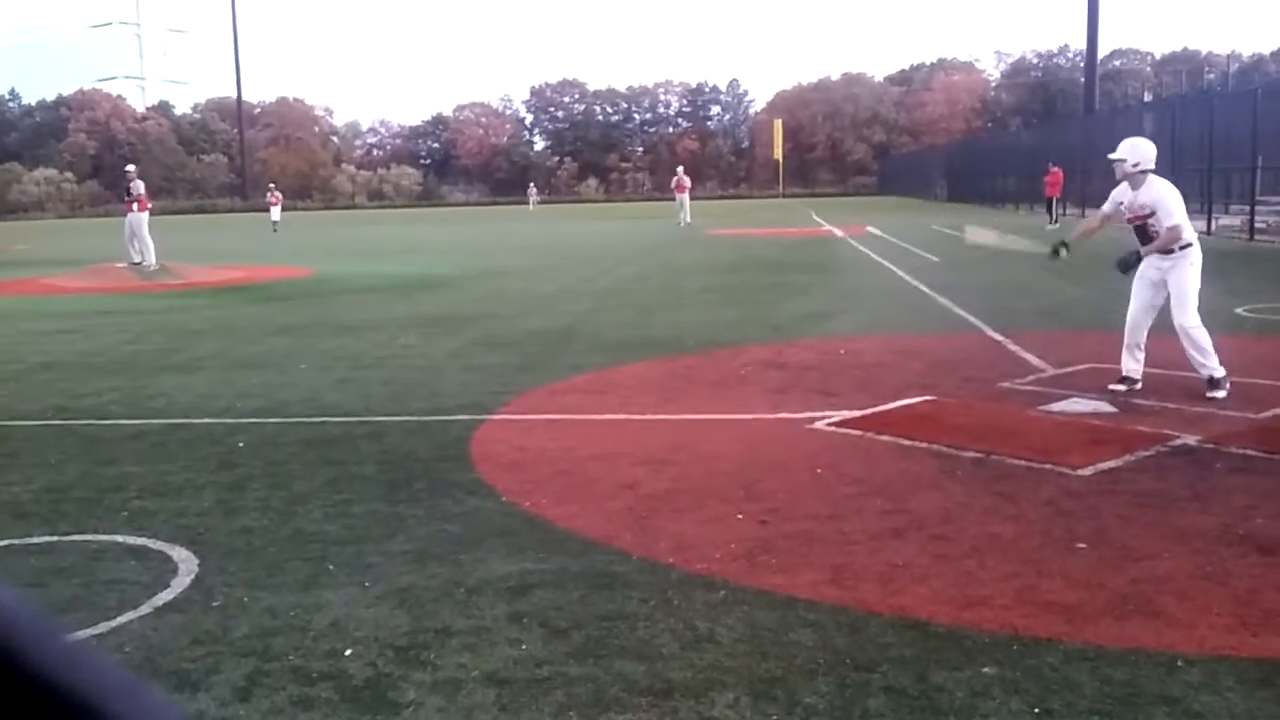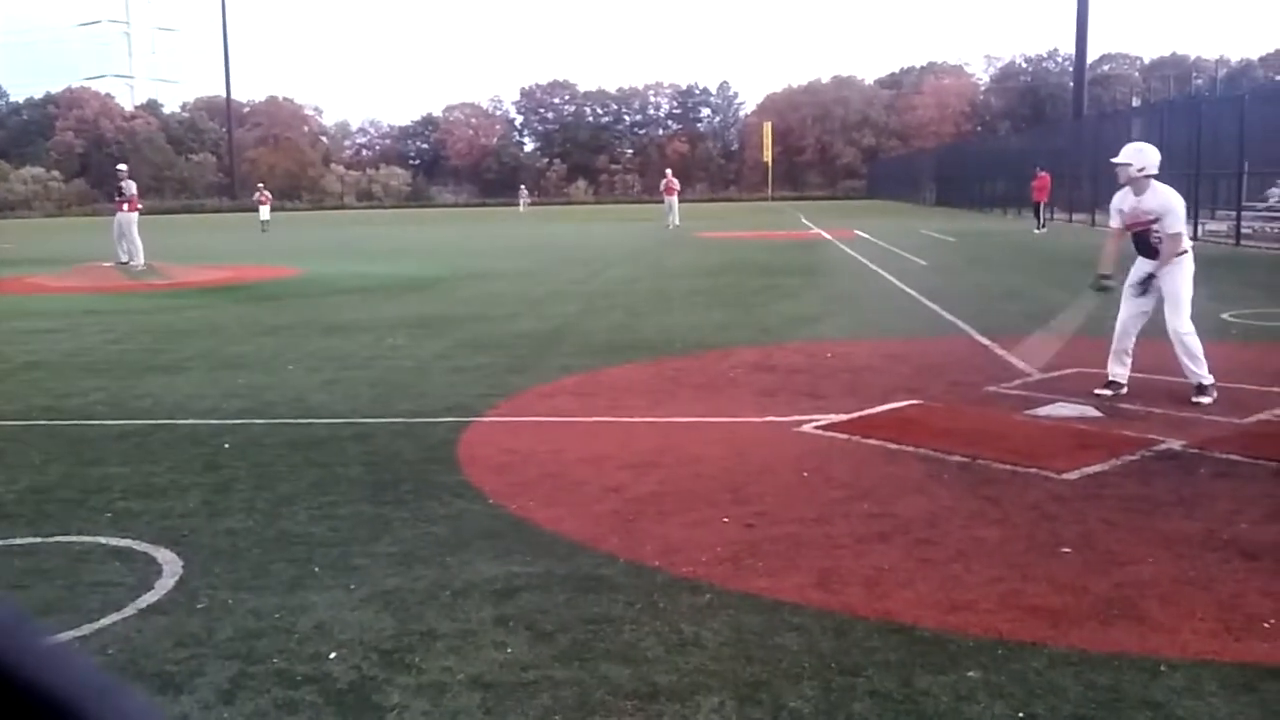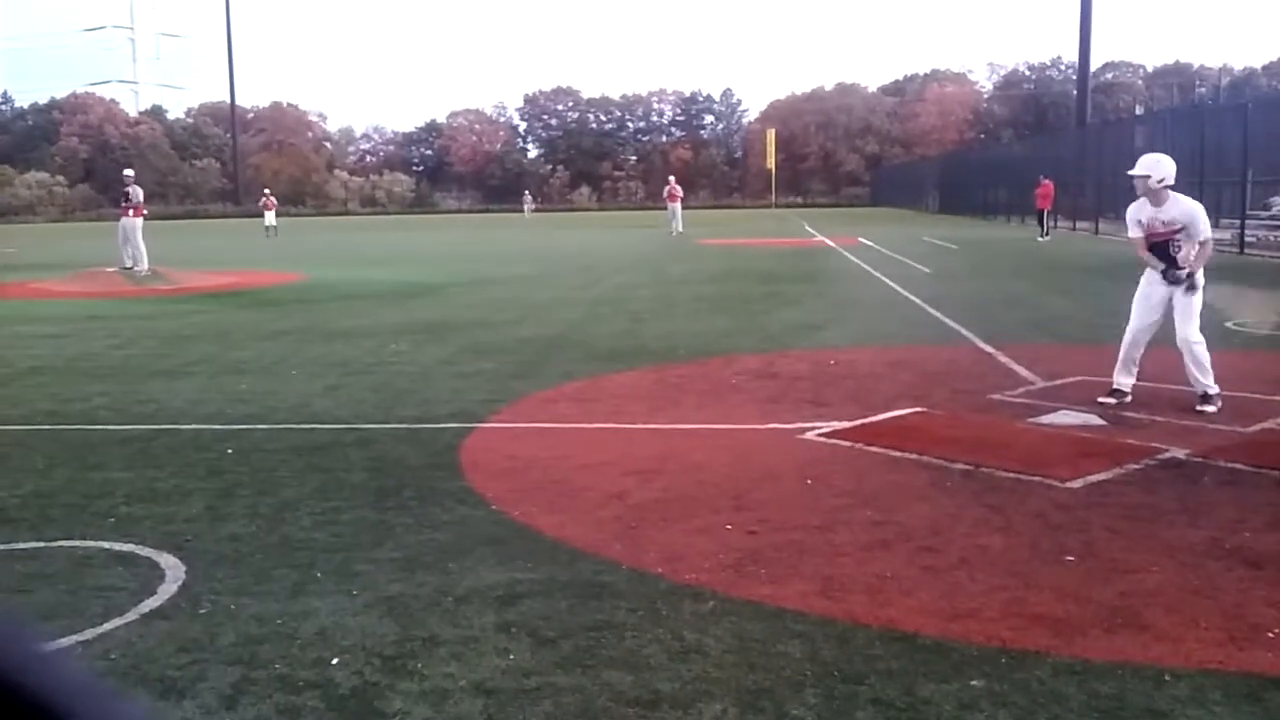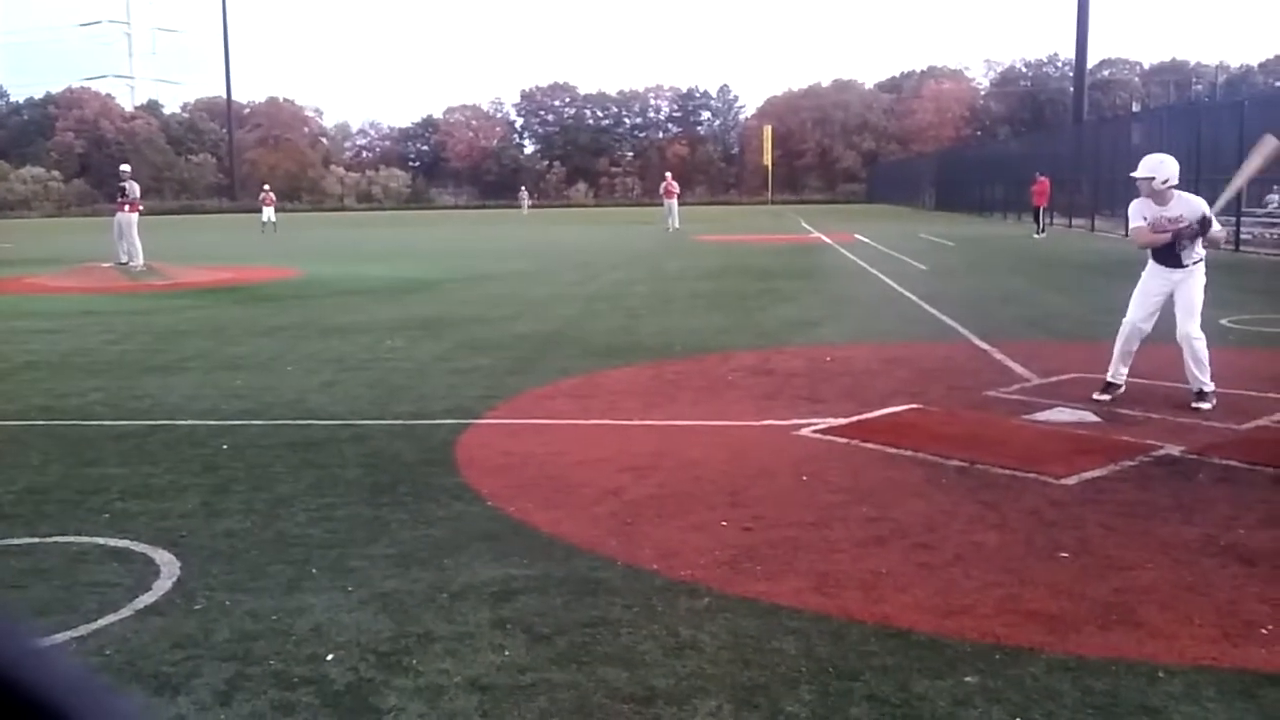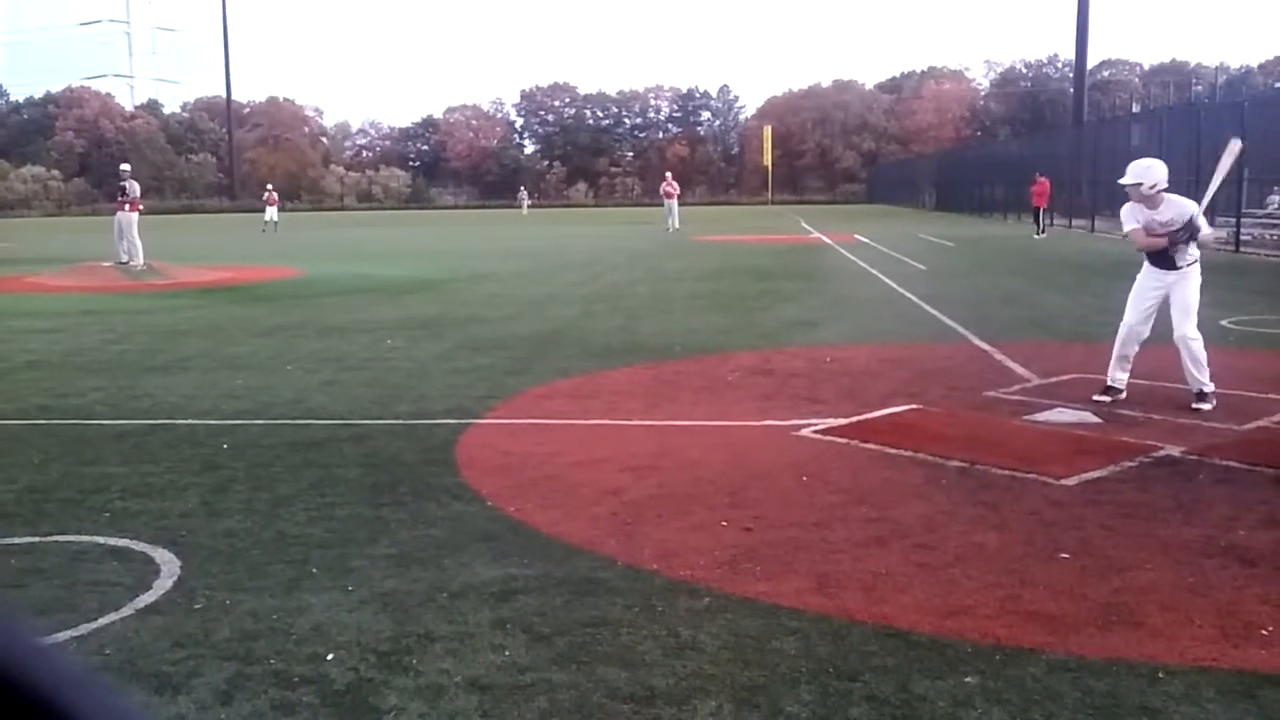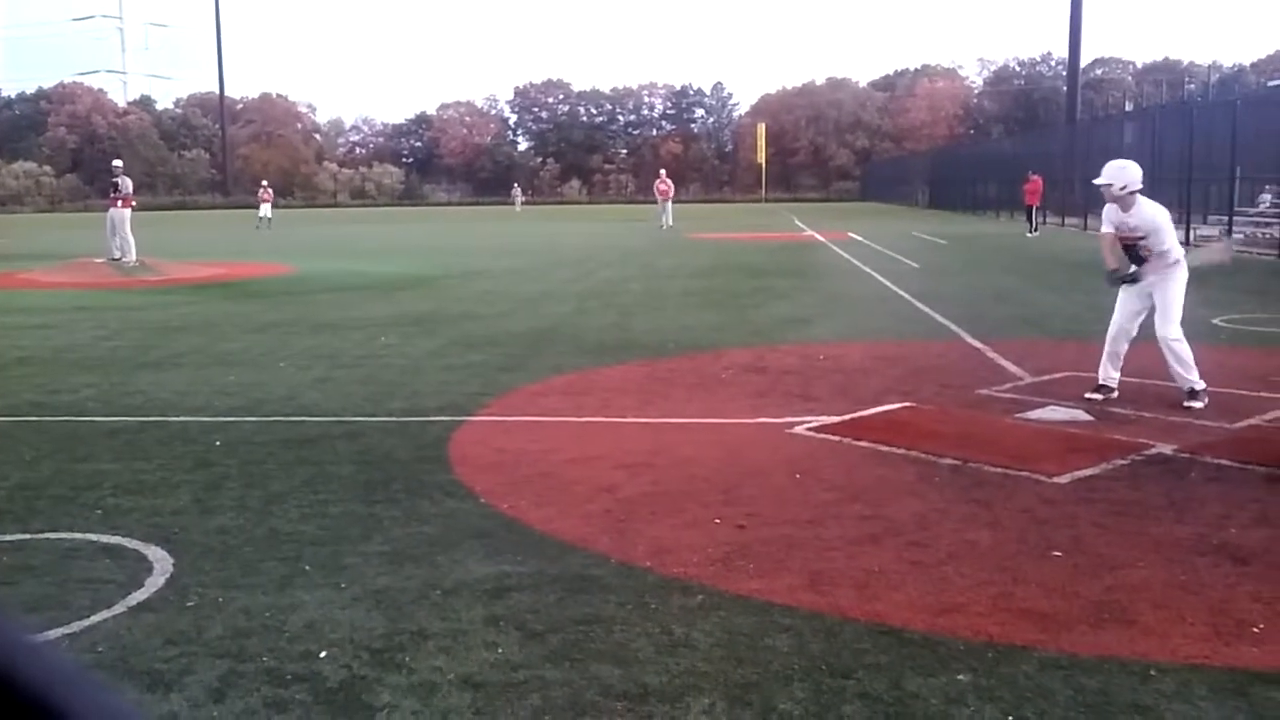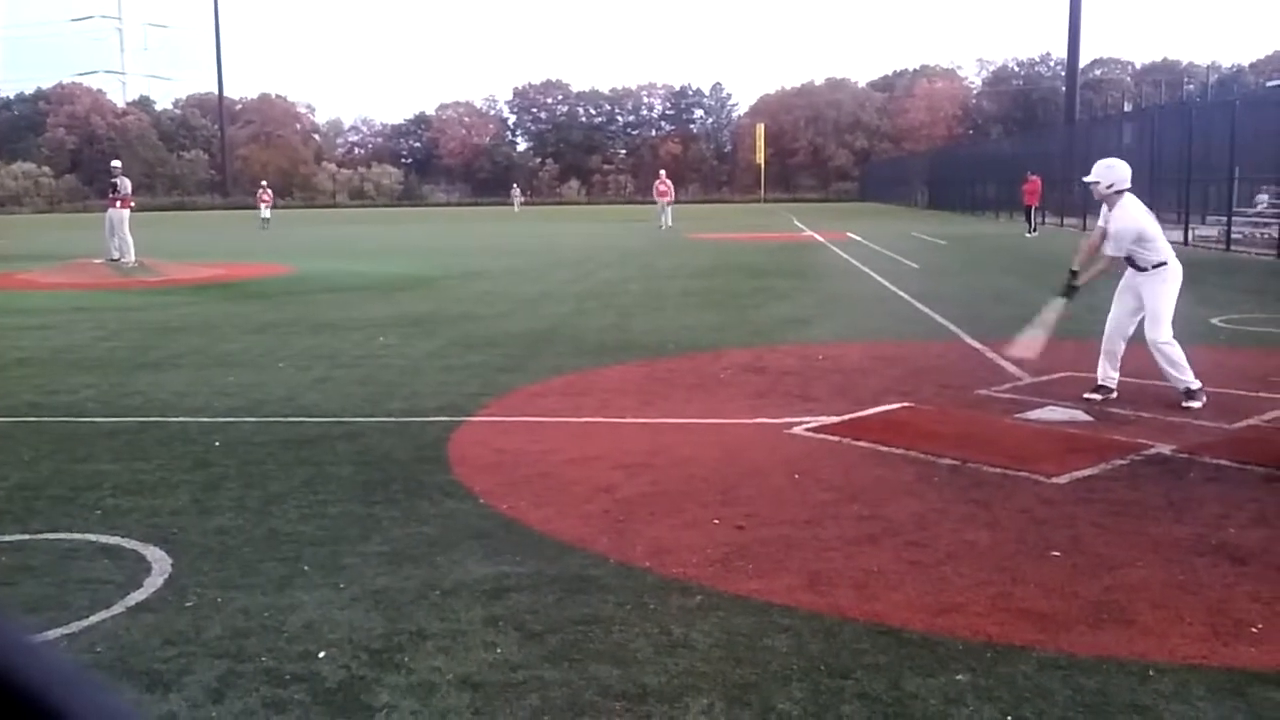
dt=0.2s
person 1, frame 1
left shoulder: (1163, 192)
right shoulder: (1121, 193)
left elbow: (1175, 235)
right elbow: (1099, 219)
left wrist: (1140, 254)
right wrist: (1069, 241)
left hip: (1183, 257)
right hip: (1154, 260)
left knee: (1185, 320)
right knee: (1136, 318)
left ankle: (1216, 376)
right ankle: (1131, 374)
person 1, frame 2
left shoulder: (1168, 198)
right shoulder: (1120, 199)
left elbow: (1175, 243)
right elbow: (1114, 239)
left wrist: (1153, 274)
right wrist: (1105, 273)
left hip: (1177, 264)
right hip: (1145, 263)
left knee: (1178, 326)
right knee: (1126, 322)
left ankle: (1204, 382)
right ankle: (1118, 379)
person 1, frame 3
left shoulder: (1189, 208)
right shoulder: (1135, 210)
left elbow: (1206, 246)
right elbow: (1140, 249)
left wrist: (1193, 274)
right wrist: (1164, 270)
left hip: (1187, 275)
right hip: (1157, 275)
left knee: (1188, 336)
right knee: (1135, 331)
left ankle: (1209, 391)
right ankle: (1122, 387)
person 1, frame 4
left shoulder: (1194, 204)
right shoulder: (1138, 207)
left elbow: (1219, 238)
right elbow: (1141, 240)
left wrist: (1206, 231)
right wrist: (1179, 235)
left hip: (1190, 272)
right hip: (1157, 270)
left knee: (1188, 331)
right knee: (1133, 323)
left ankle: (1204, 388)
right ankle: (1115, 380)
person 1, frame 5
left shoulder: (1184, 207)
right shoulder: (1130, 210)
left elbow: (1209, 239)
right elbow: (1140, 242)
left wrist: (1194, 235)
right wrist: (1172, 239)
left hip: (1184, 274)
right hip: (1153, 273)
left knee: (1185, 332)
right knee: (1130, 327)
left ankle: (1204, 389)
right ankle: (1115, 384)
person 1, frame 6
left shoulder: (1153, 215)
right shoulder: (1110, 210)
left elbow: (1164, 257)
right elbow: (1108, 245)
left wrist: (1141, 274)
right wrist: (1115, 271)
left hip: (1169, 273)
right hip: (1138, 272)
left knee: (1167, 333)
right knee: (1119, 327)
left ankle: (1195, 387)
right ankle: (1107, 383)
person 1, frame 7
left shoulder: (1124, 219)
right shoulder: (1111, 206)
left elbow: (1107, 261)
right elbow: (1093, 241)
left wrist: (1078, 283)
right wrist: (1074, 271)
left hip: (1161, 274)
right hip: (1137, 272)
left knee: (1157, 336)
right knee: (1115, 327)
left ankle: (1192, 387)
right ankle: (1106, 383)
